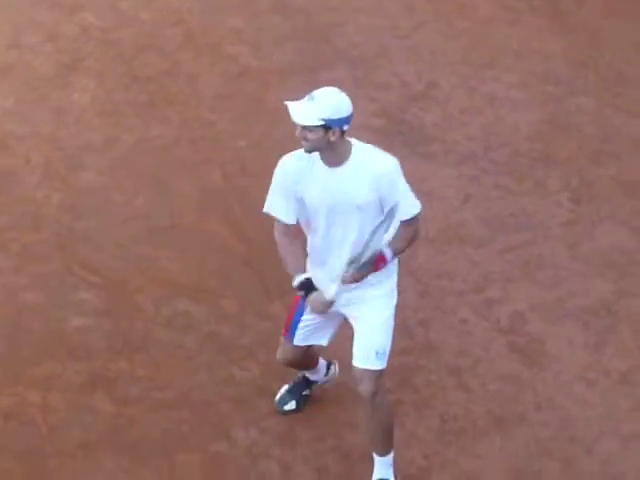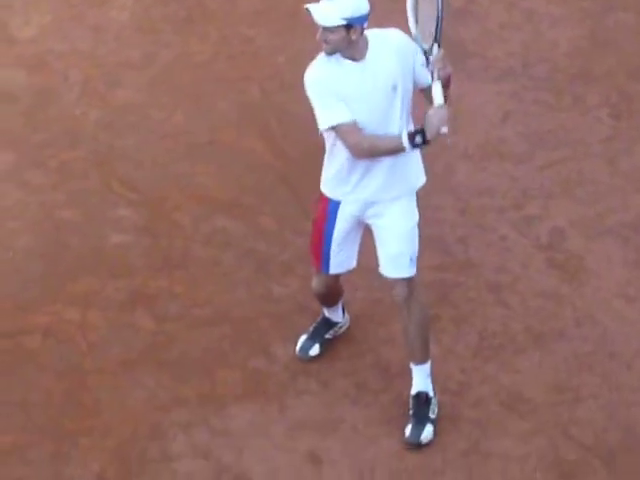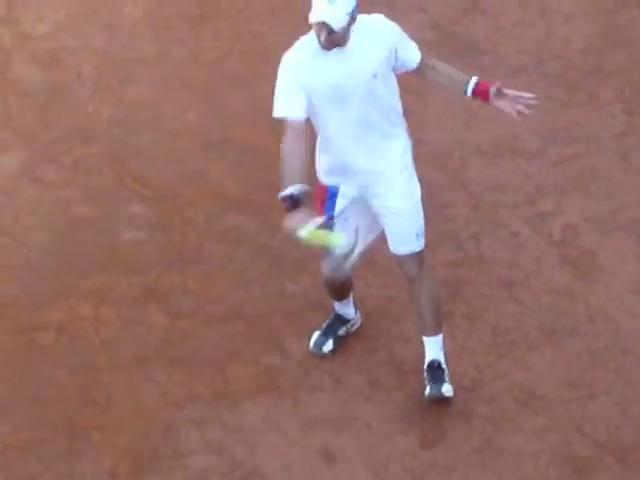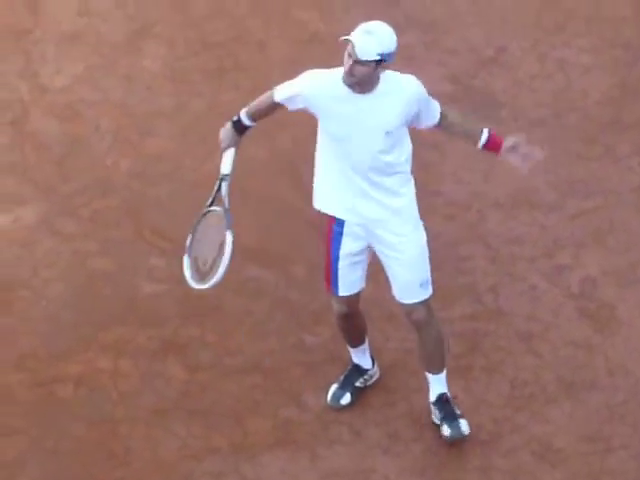
dt=0.3s
person 1, frame 1
left shoulder: (382, 167)
right shoulder: (291, 169)
left elbow: (411, 226)
right elbow: (284, 229)
left wrist: (377, 261)
right wrist: (305, 285)
left hip: (372, 286)
right hip: (321, 282)
left knee: (369, 388)
right knee: (290, 354)
right ankle: (317, 371)
person 1, frame 2
left shoulder: (397, 44)
right shoulder: (319, 76)
left elbow: (429, 85)
right elbow: (358, 144)
left wrist: (441, 78)
right wrist: (420, 135)
left hip: (394, 191)
right hip: (343, 191)
left knee: (405, 293)
right knee: (323, 284)
left ankle: (423, 393)
right ankle: (334, 317)
person 1, frame 3
left shoulder: (378, 32)
right shoulder: (297, 63)
left elbow: (426, 66)
right elbow: (294, 135)
left wrist: (485, 90)
right wrist: (295, 200)
left hip: (393, 170)
right hip: (339, 178)
left knee: (414, 268)
right knee: (333, 271)
left ankle: (435, 361)
right ankle: (345, 314)
person 1, frame 4
left shoulder: (407, 91)
right shoulder: (316, 85)
left elbow: (441, 120)
right elbow: (275, 97)
left wrist: (493, 143)
right wrist: (237, 125)
left hip: (397, 215)
right hip: (346, 216)
left knee: (420, 314)
right knee: (344, 307)
left ankle: (440, 396)
right ankle: (363, 366)
